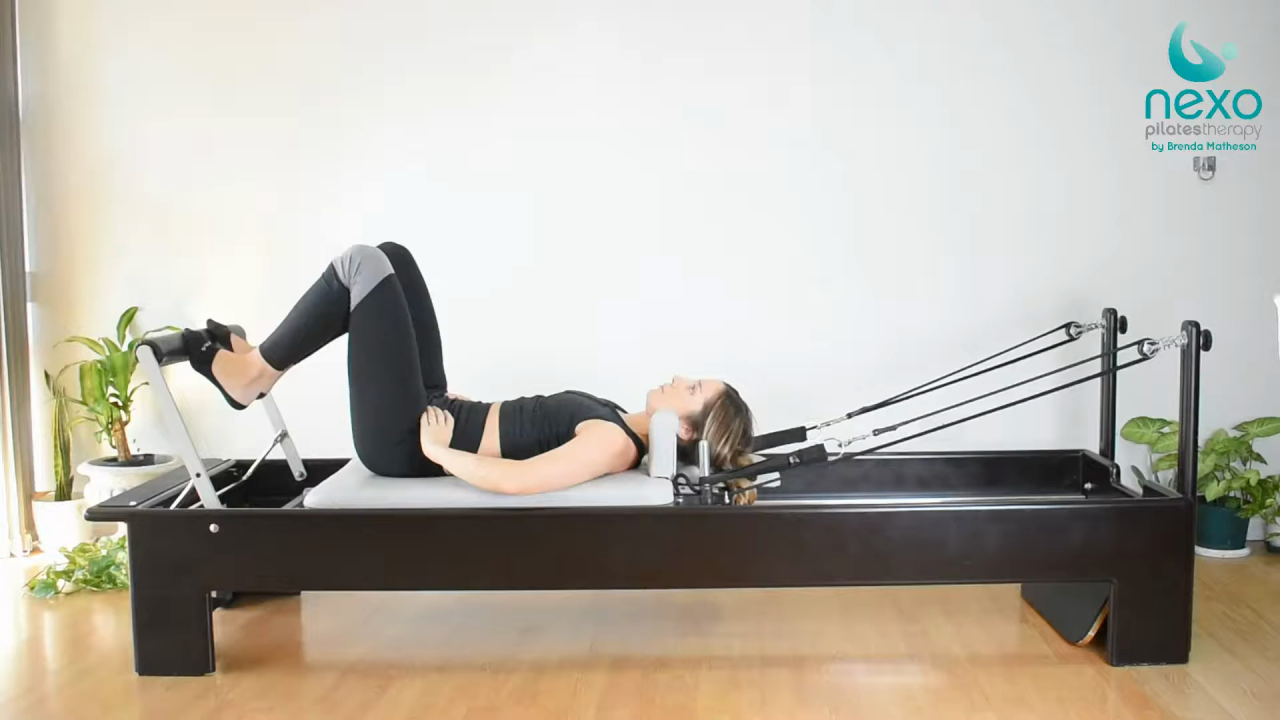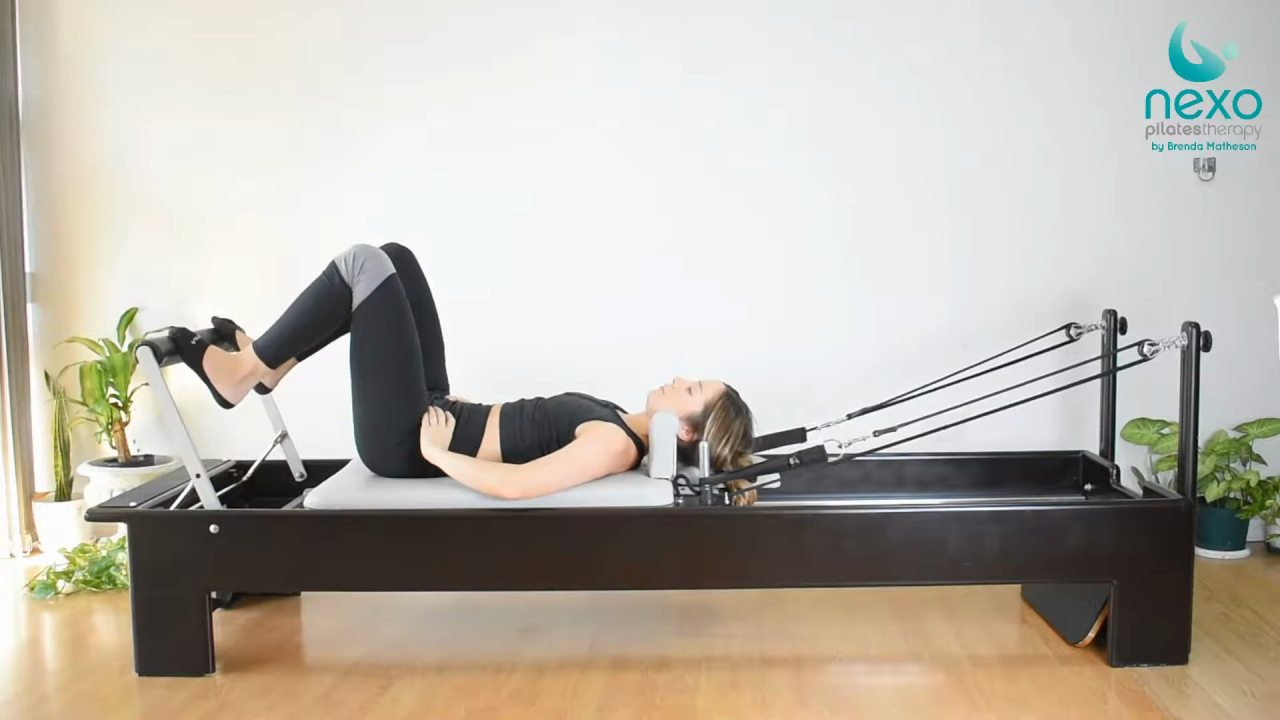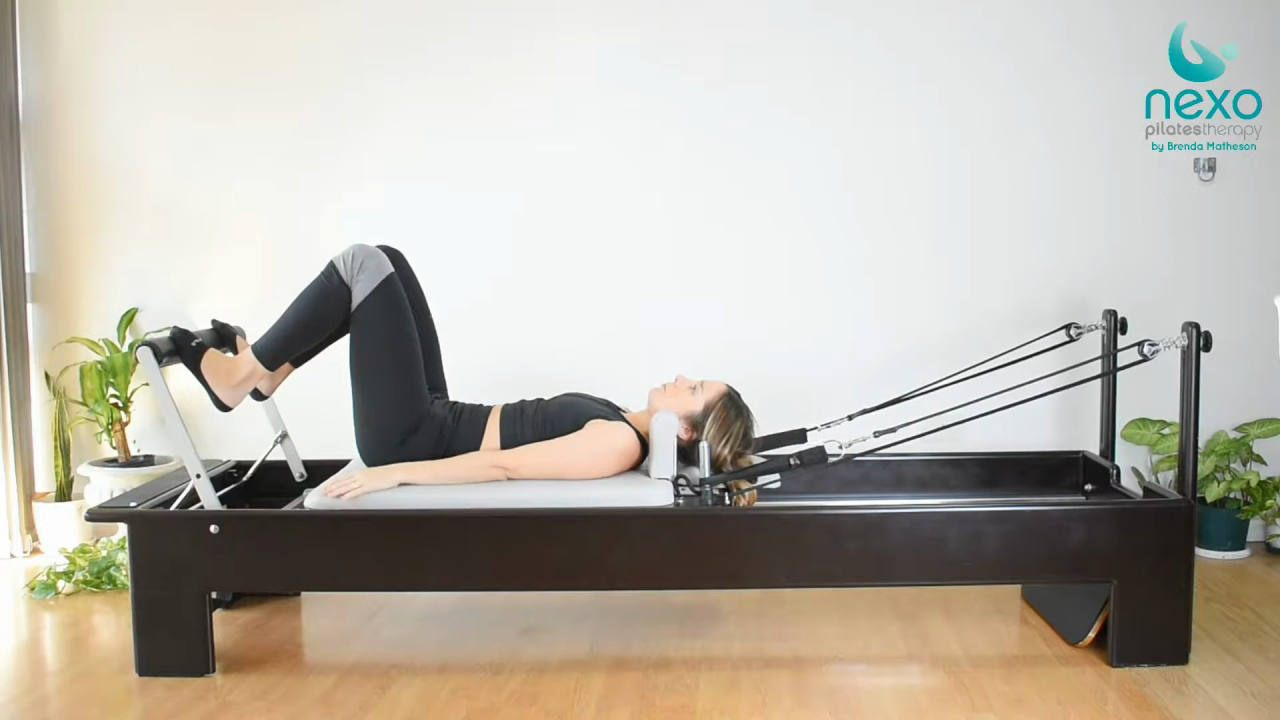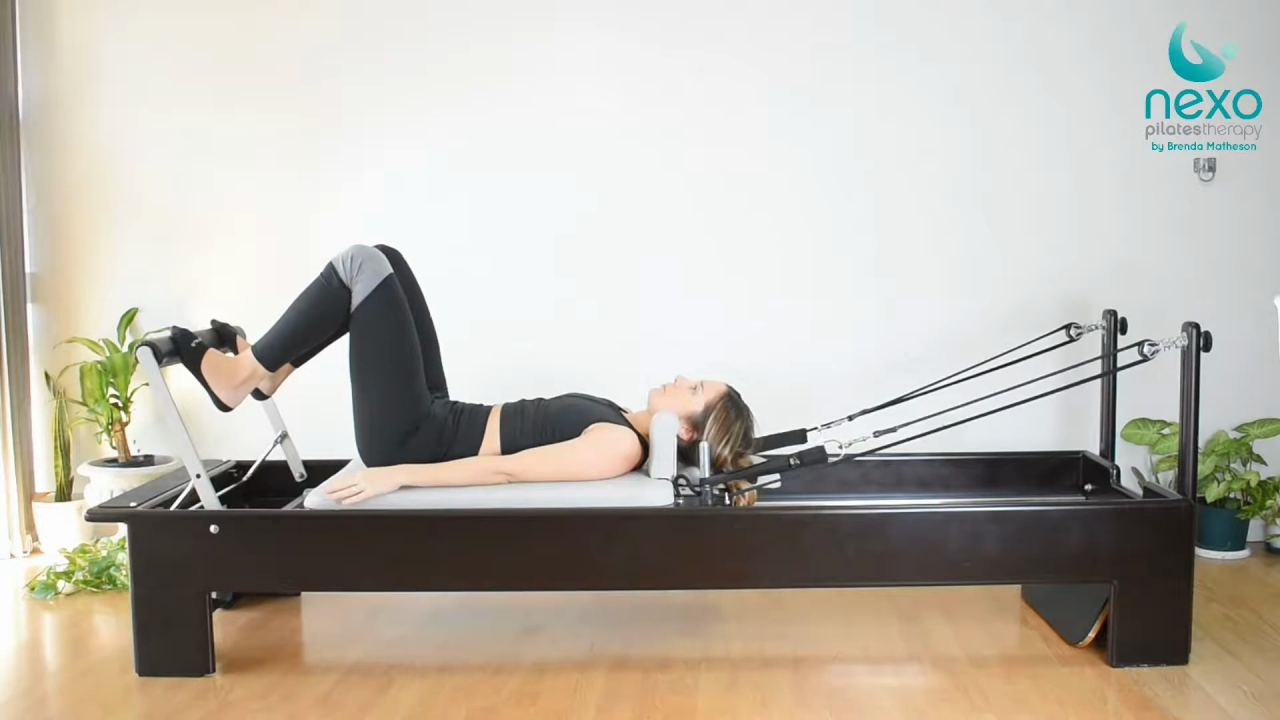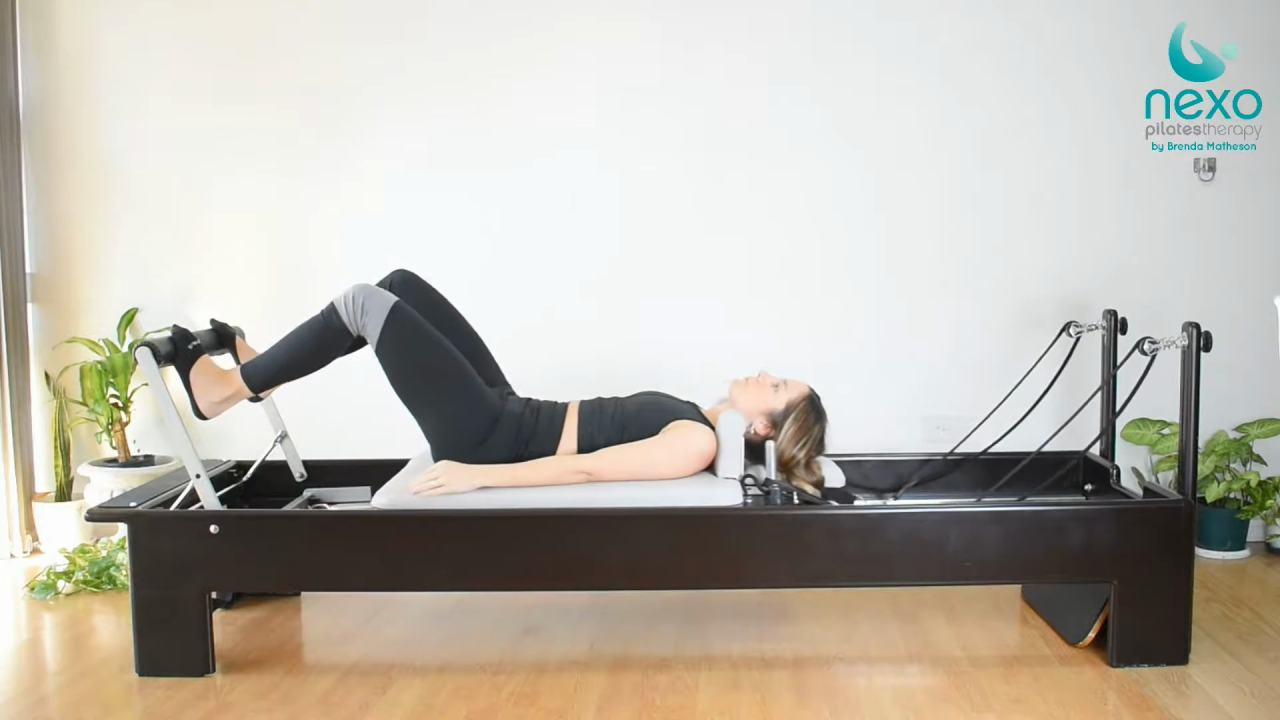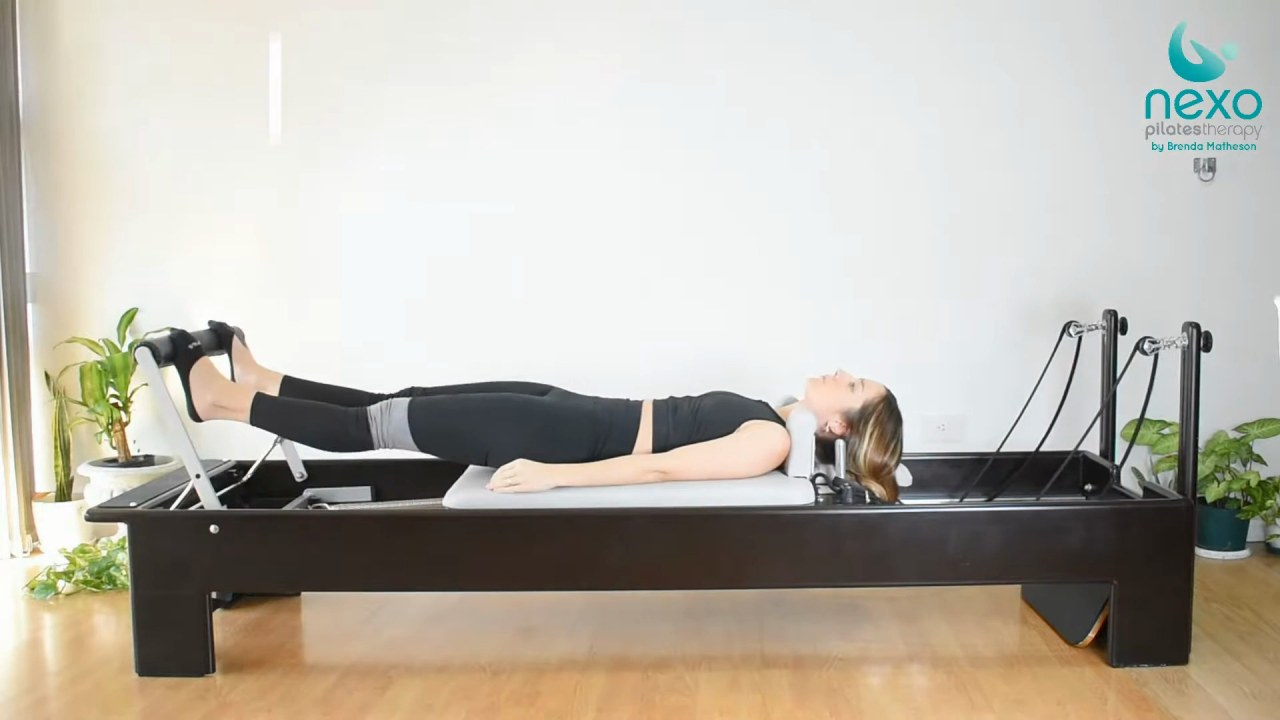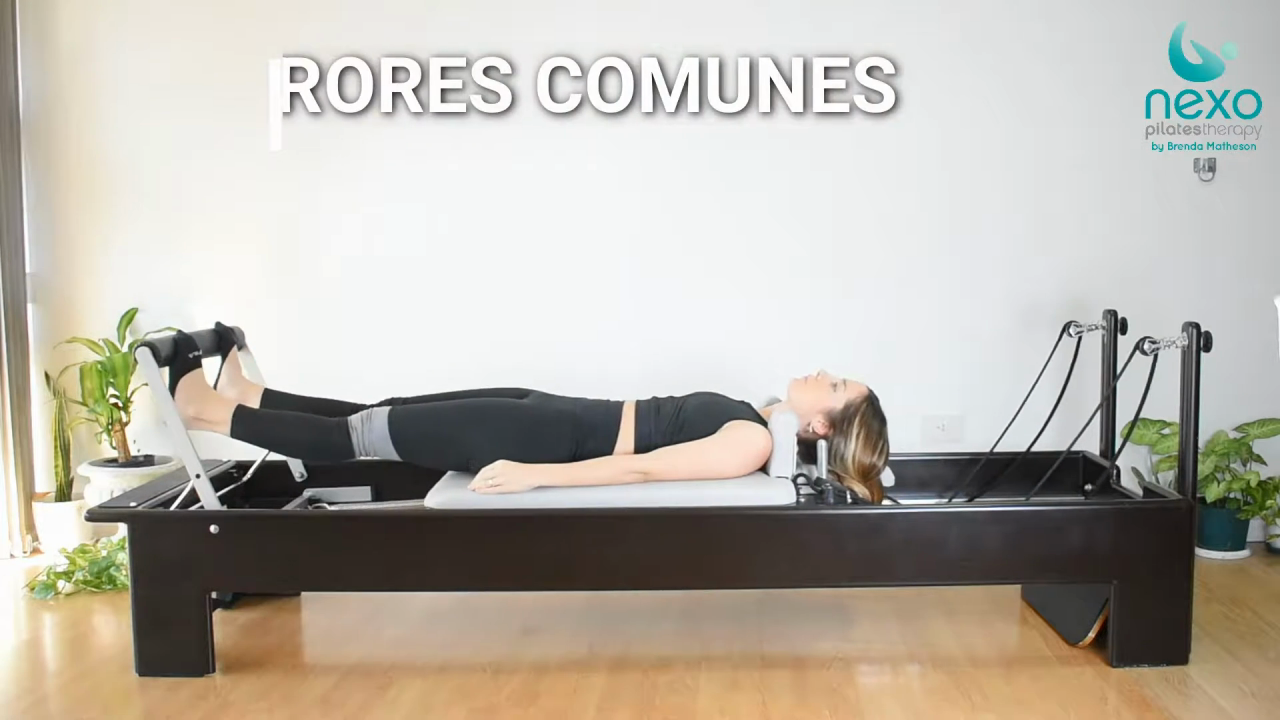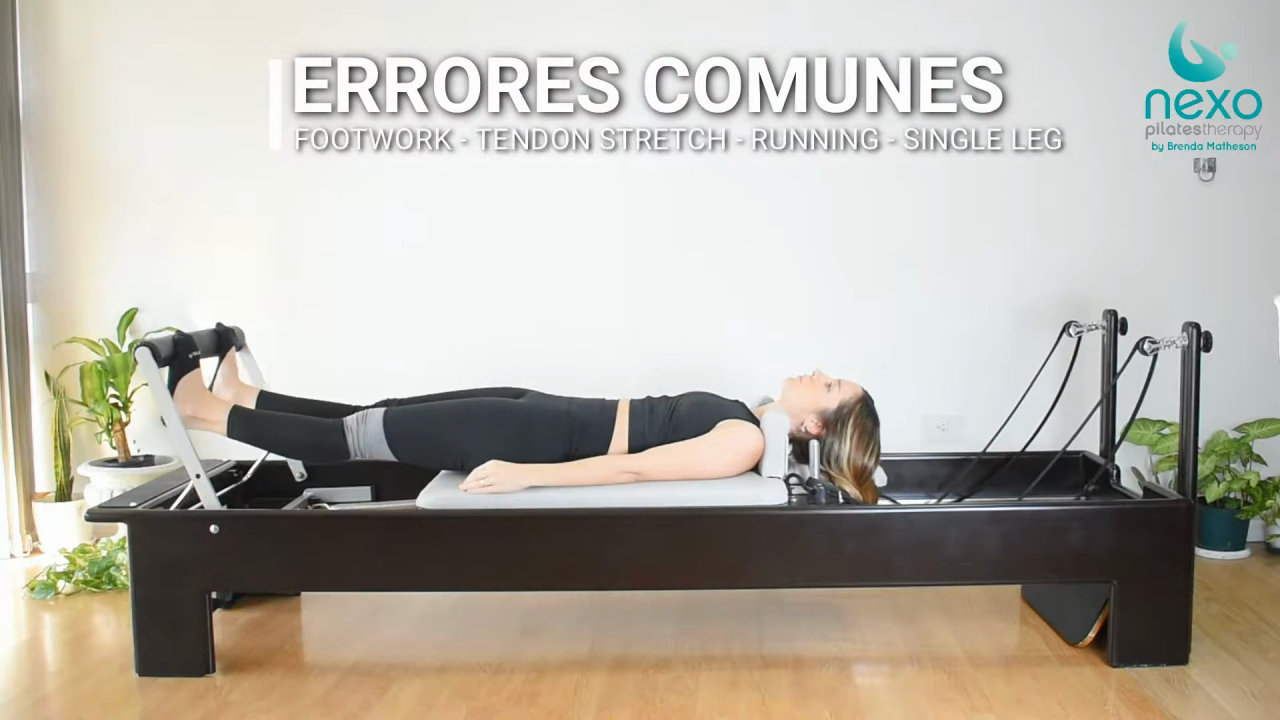
dt=0.7s
person 1, frame 1
left shoulder: (613, 446)
right shoulder: (617, 423)
left elbow: (515, 479)
left wrist: (438, 452)
left hip: (403, 442)
right hip: (436, 419)
left knee: (362, 266)
right knee: (388, 258)
left ankle: (253, 375)
right ankle: (265, 363)
person 1, frame 2
left shoulder: (614, 447)
right shoulder: (619, 424)
left elbow: (514, 485)
left wrist: (437, 456)
left hip: (405, 442)
right hip: (438, 416)
left knee: (363, 267)
right knee: (391, 260)
left ankle: (243, 372)
right ankle: (269, 364)
person 1, frame 3
left shoulder: (617, 447)
right shoulder: (622, 424)
left elbow: (503, 466)
left wrist: (395, 473)
left hip: (409, 438)
right hip: (438, 419)
left knee: (362, 266)
right knee: (383, 261)
left ankle: (242, 375)
right ankle: (267, 369)
person 1, frame 4
left shoulder: (620, 449)
right shoulder: (622, 424)
left elbow: (506, 472)
left wrist: (397, 475)
left hip: (411, 441)
right hip: (440, 418)
left knee: (361, 266)
right knee: (382, 261)
left ankle: (242, 374)
right ankle: (266, 367)
person 1, frame 5
left shoulder: (696, 447)
right shoulder: (693, 419)
left elbow: (589, 470)
left wrist: (481, 477)
left hip: (490, 437)
right hip: (510, 415)
left knee: (365, 303)
right knee: (399, 286)
left ankle: (227, 390)
right ankle: (259, 368)
person 1, frame 6
left shoulder: (771, 444)
right shoulder: (768, 417)
left elbow: (661, 468)
left wrist: (555, 475)
left hip: (572, 438)
right hip: (574, 414)
left knee: (383, 422)
right knee: (394, 410)
left ankle: (224, 397)
right ankle: (257, 380)
person 1, frame 7
left shoulder: (754, 446)
right shoulder: (750, 417)
left elbow: (644, 469)
left wrist: (535, 474)
left hip: (554, 439)
right hip: (556, 415)
left knee: (355, 437)
right knee: (376, 417)
left ankle: (207, 410)
right ankle: (239, 394)
person 1, frame 8
left shoulder: (746, 444)
right shoulder: (744, 416)
left elbow: (637, 468)
left wrist: (528, 474)
left hip: (548, 439)
right hip: (549, 413)
left knee: (352, 439)
right knee: (369, 421)
left ankle: (205, 409)
right ankle: (237, 396)
